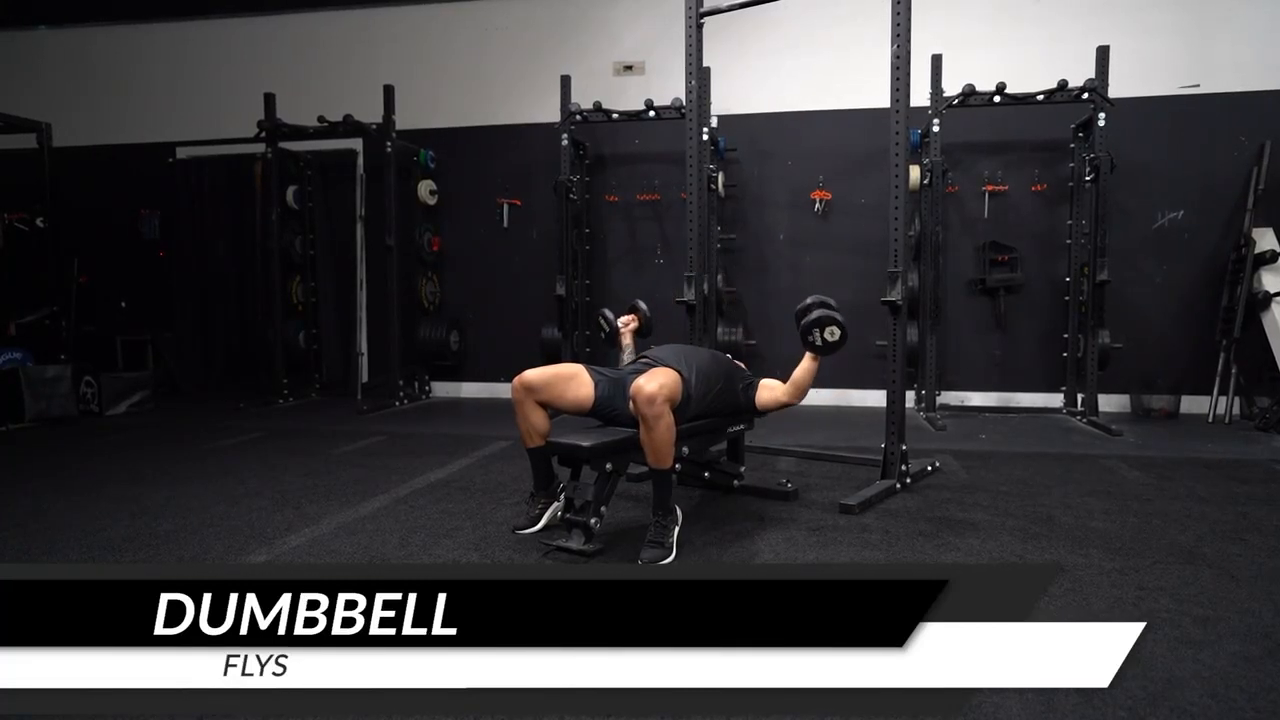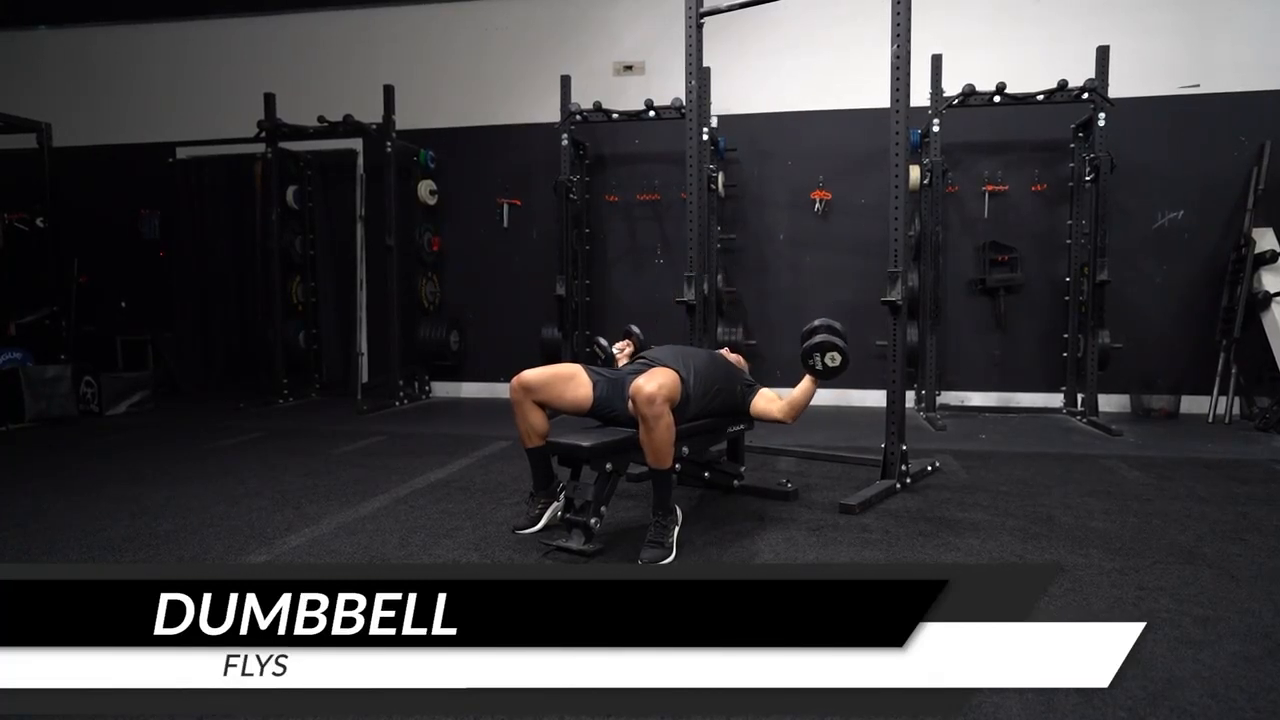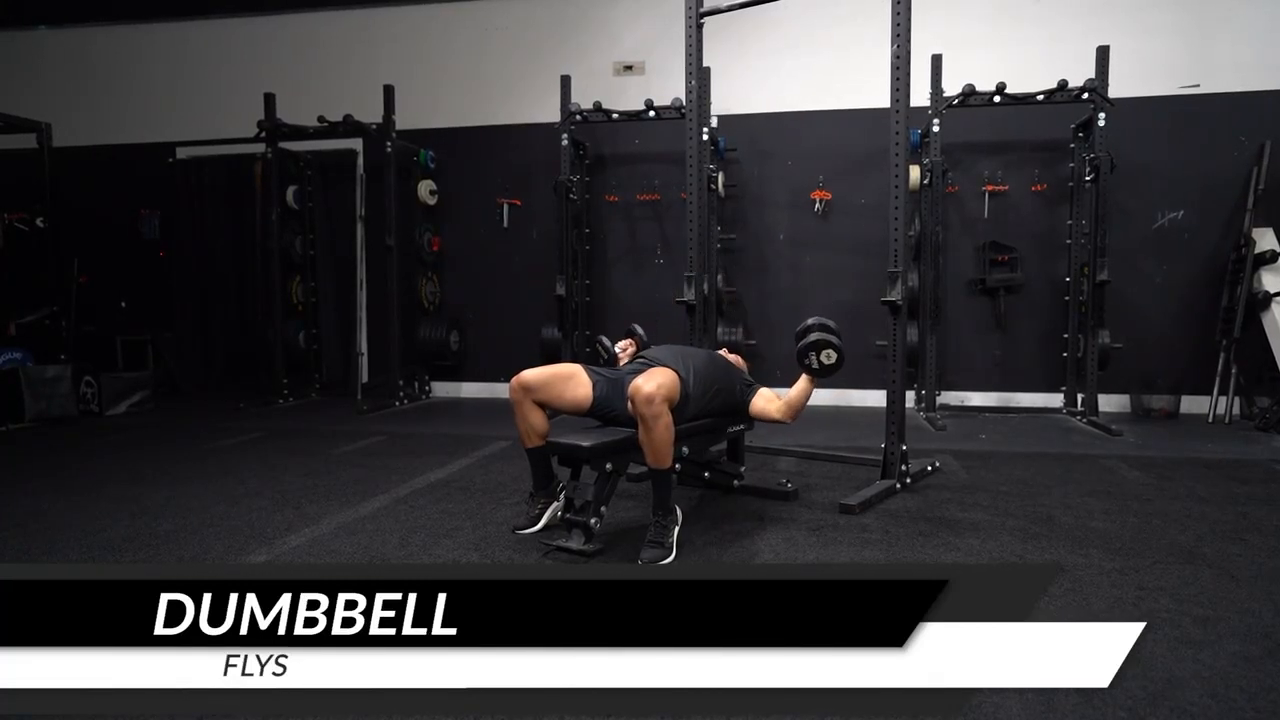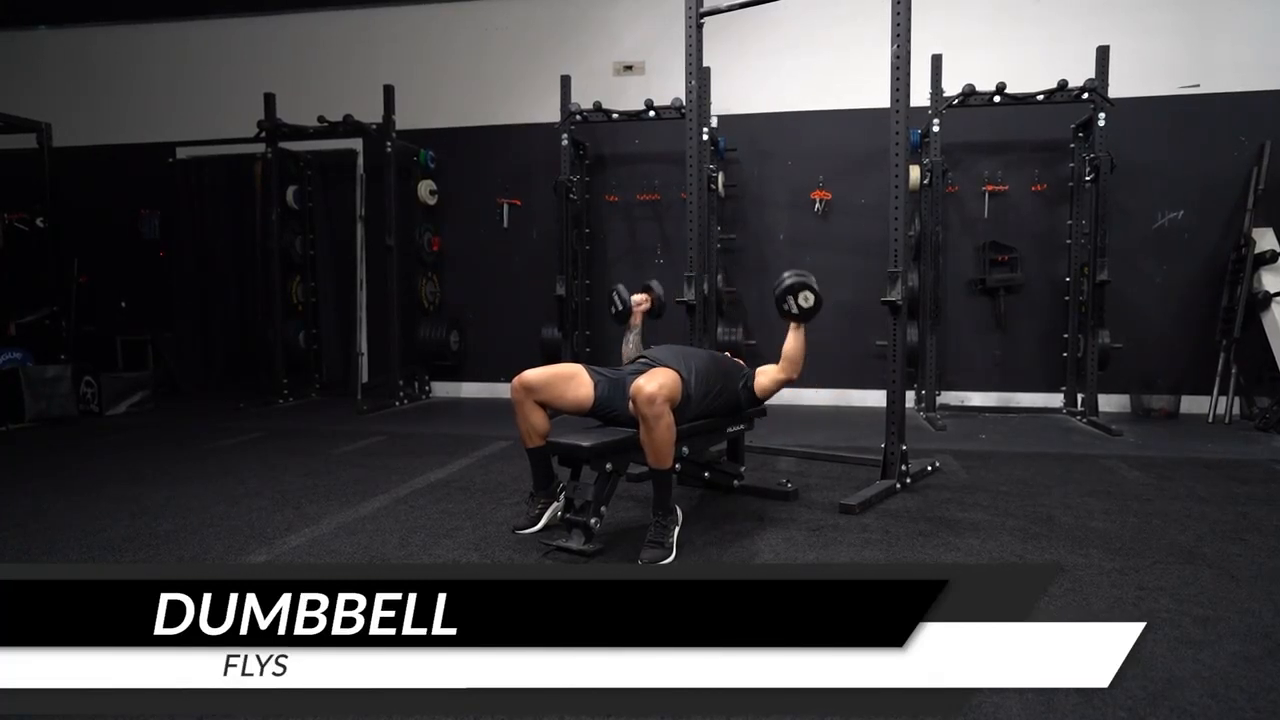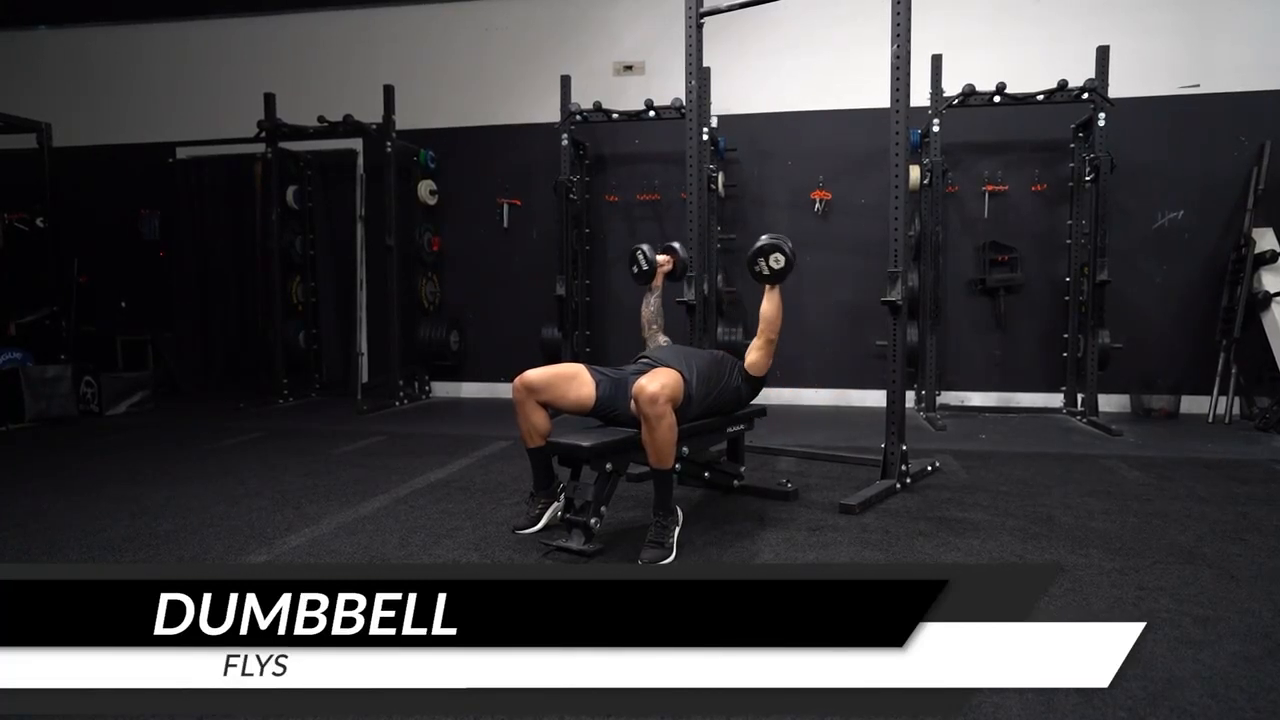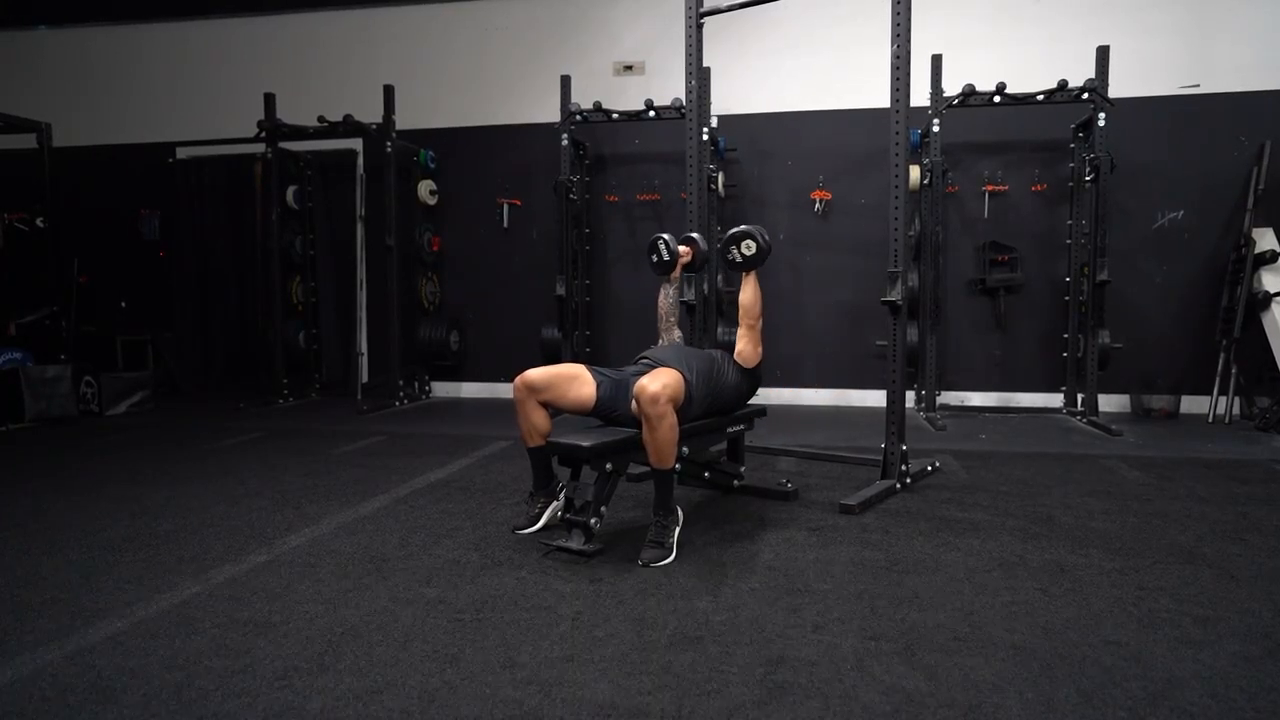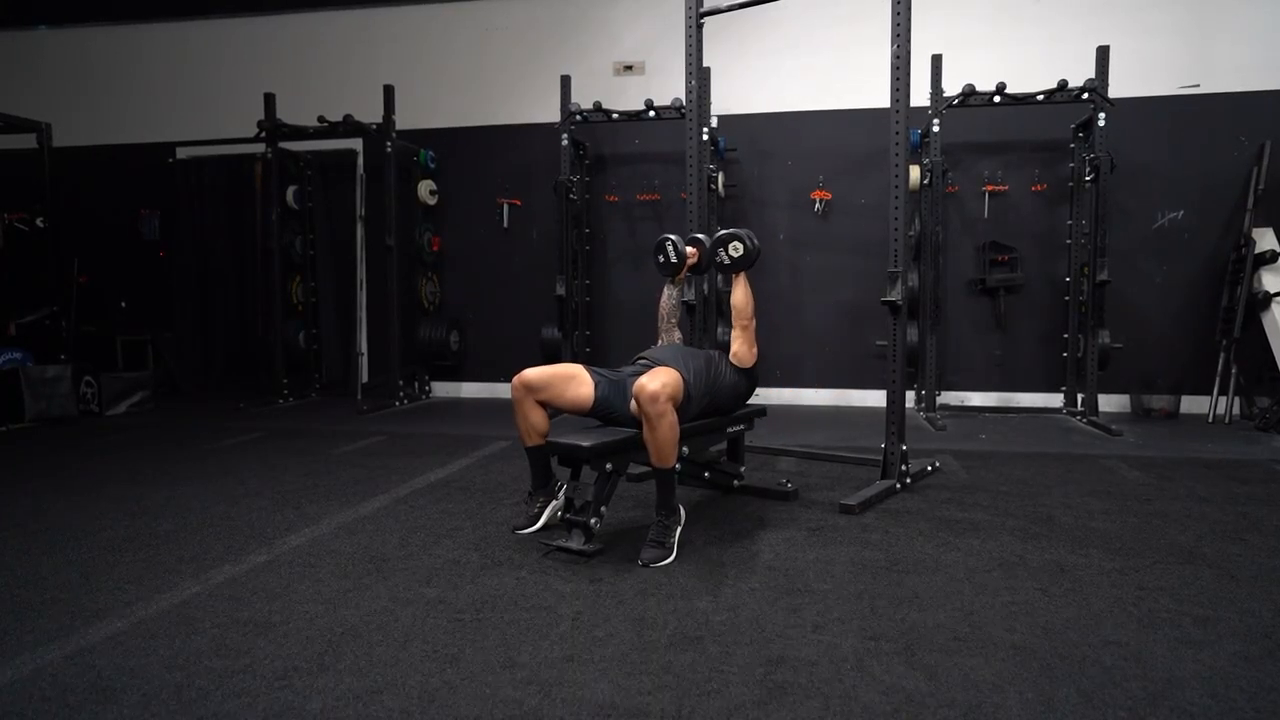
dt=0.3s
person 1, frame 1
left shoulder: (742, 385)
left elbow: (789, 395)
left wrist: (814, 352)
right wrist: (627, 337)
left hip: (654, 393)
right hip: (624, 381)
left knee: (649, 393)
right knee: (525, 385)
left ankle: (665, 517)
right ankle: (547, 494)
person 1, frame 2
left shoulder: (740, 384)
left elbow: (785, 411)
left wrist: (814, 373)
right wrist: (623, 358)
left hip: (653, 392)
right hip: (627, 378)
left knee: (649, 393)
right knee: (524, 385)
left ankle: (664, 516)
right ankle: (546, 494)
person 1, frame 3
left shoulder: (740, 385)
left elbow: (784, 411)
left wrist: (810, 372)
right wrist: (625, 356)
left hip: (651, 393)
right hip: (627, 377)
left knee: (648, 392)
right knee: (524, 384)
left ankle: (664, 516)
right ankle: (546, 493)
person 1, frame 4
left shoulder: (741, 382)
right shoulder: (703, 362)
left elbow: (786, 372)
right elbow: (633, 361)
left wrist: (797, 321)
right wrist: (635, 317)
left hip: (653, 394)
right hip: (623, 381)
left knee: (648, 394)
right knee: (525, 385)
left ankle: (665, 516)
right ankle: (546, 493)
person 1, frame 5
left shoulder: (741, 381)
right shoulder: (698, 359)
left elbow: (766, 337)
right elbow: (653, 330)
left wrist: (772, 284)
right wrist: (657, 280)
left hip: (657, 392)
right hip: (625, 378)
left knee: (650, 393)
right knee: (526, 385)
left ankle: (665, 516)
right ankle: (547, 493)
person 1, frame 6
left shoulder: (739, 378)
right shoulder: (690, 356)
left elbow: (750, 324)
right elbow: (668, 323)
left wrist: (749, 272)
right wrist: (674, 271)
left hip: (657, 391)
right hip: (623, 380)
left knee: (652, 393)
right knee: (527, 384)
left ankle: (665, 515)
right ankle: (546, 491)
person 1, frame 7
left shoulder: (737, 379)
right shoulder: (695, 360)
left elbow: (744, 324)
right elbow: (668, 324)
left wrist: (738, 272)
right wrist: (678, 274)
left hip: (656, 391)
right hip: (621, 381)
left knee: (652, 392)
right knee: (525, 384)
left ankle: (668, 514)
right ankle: (545, 492)
